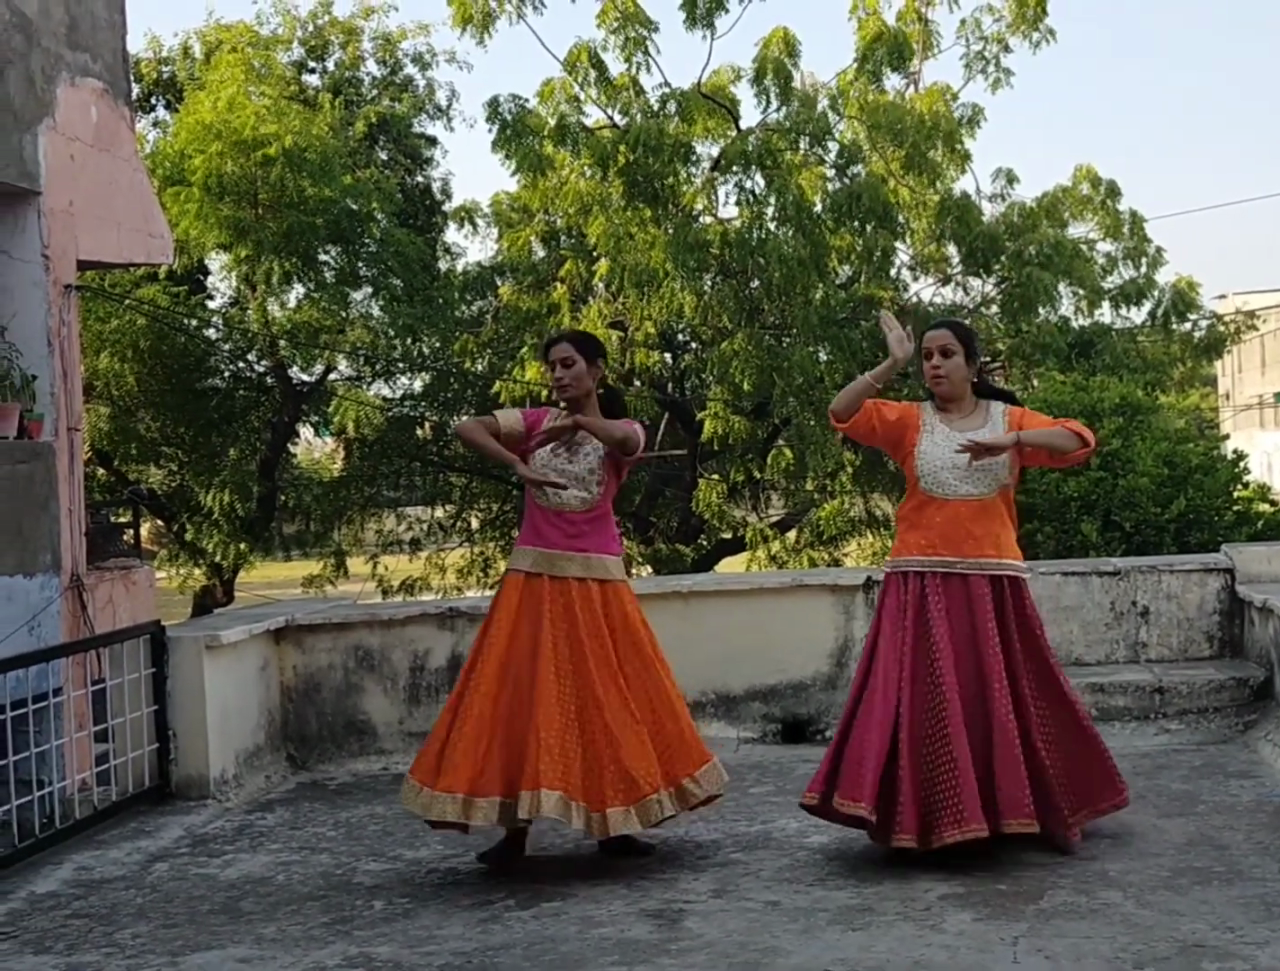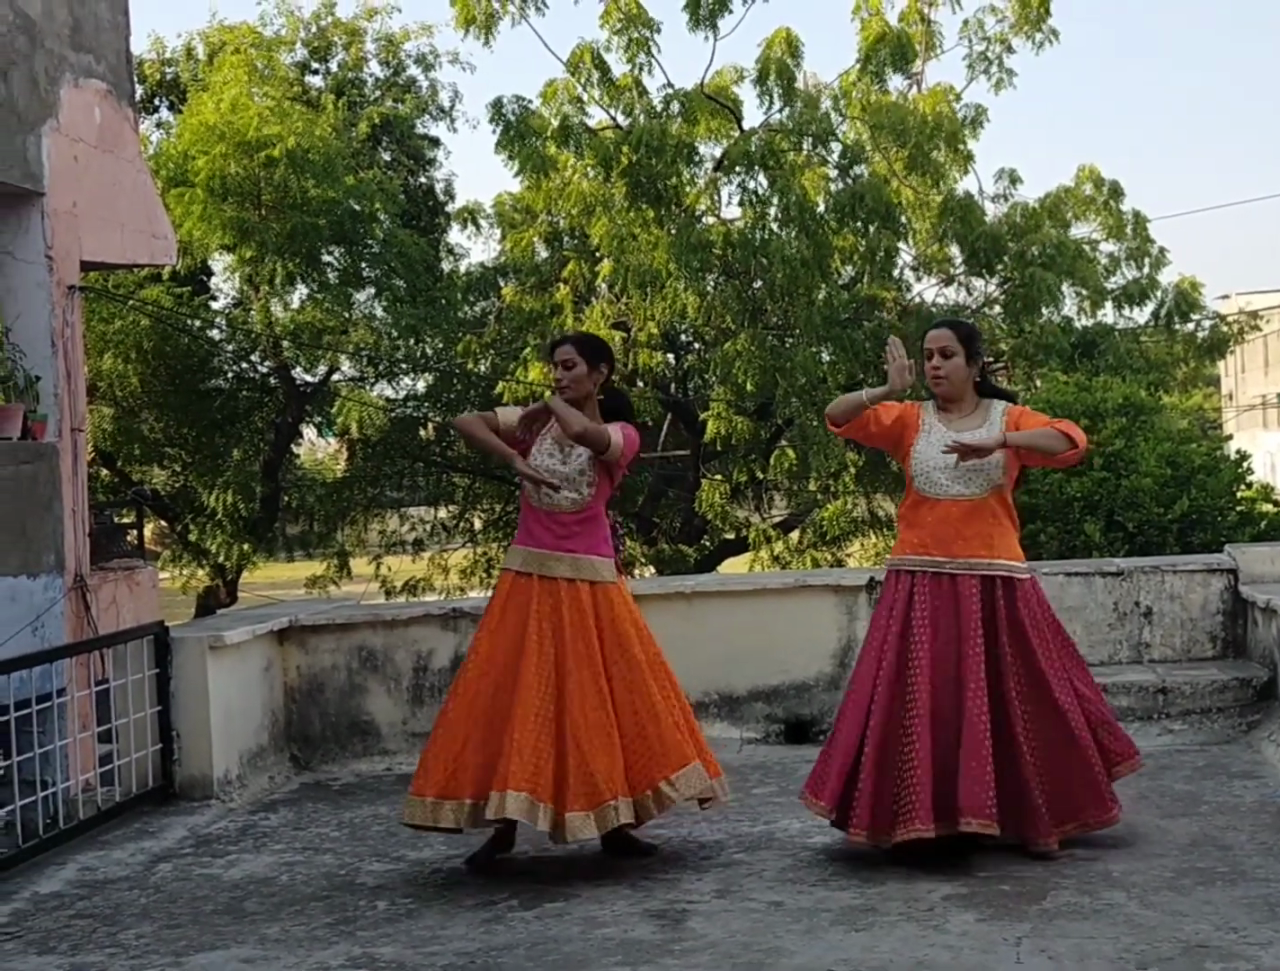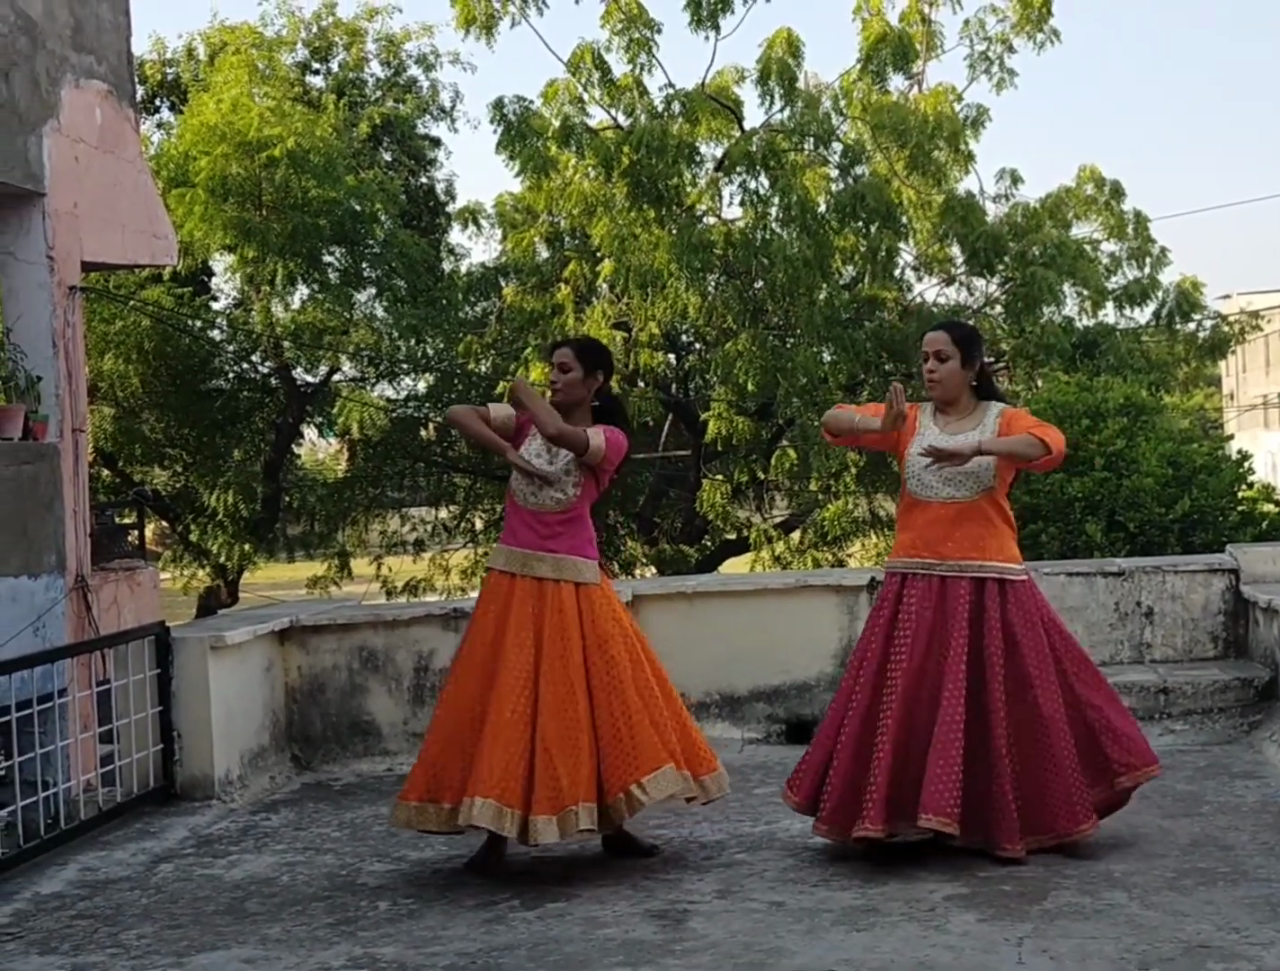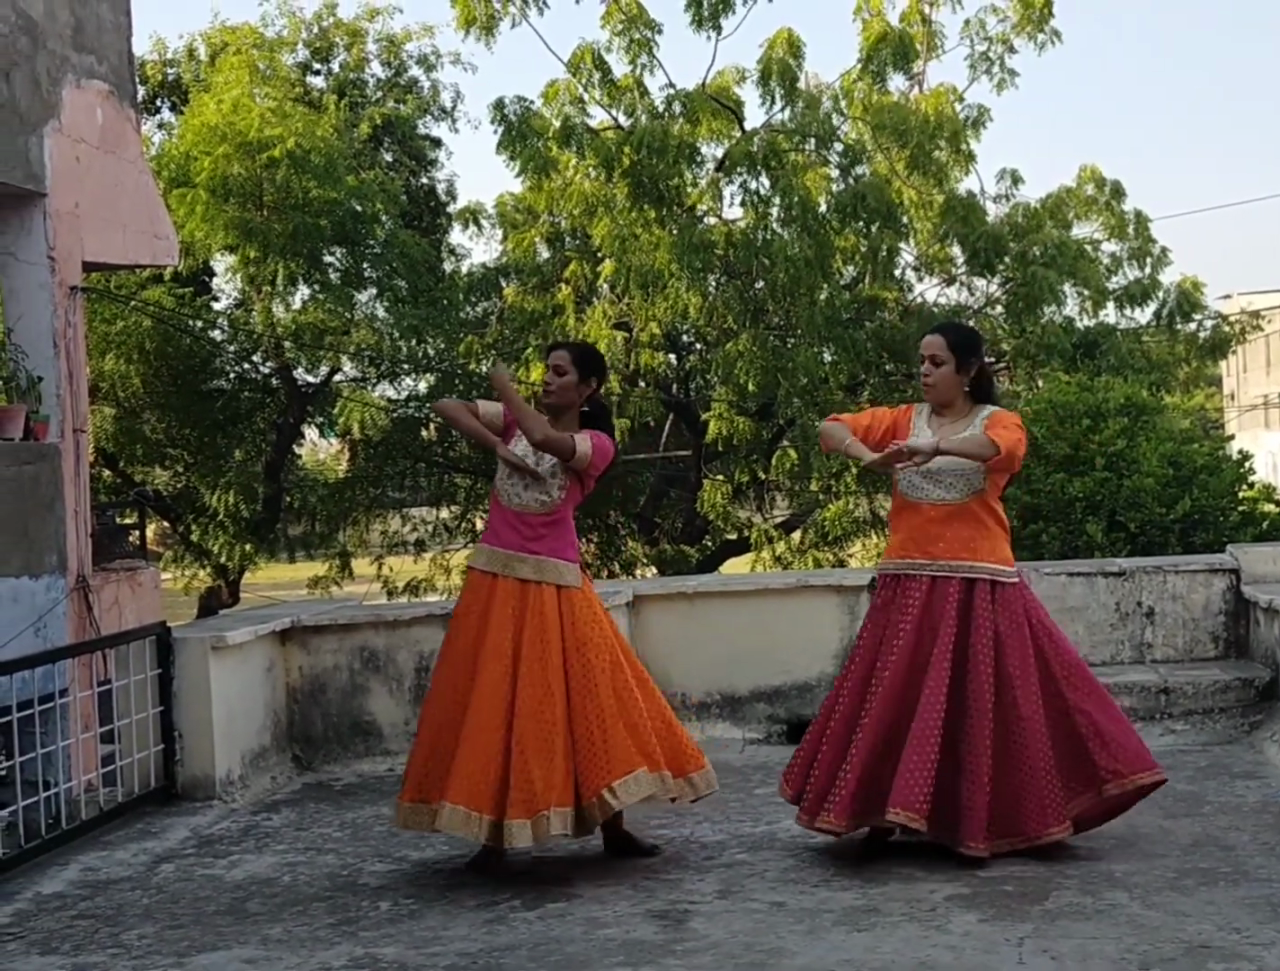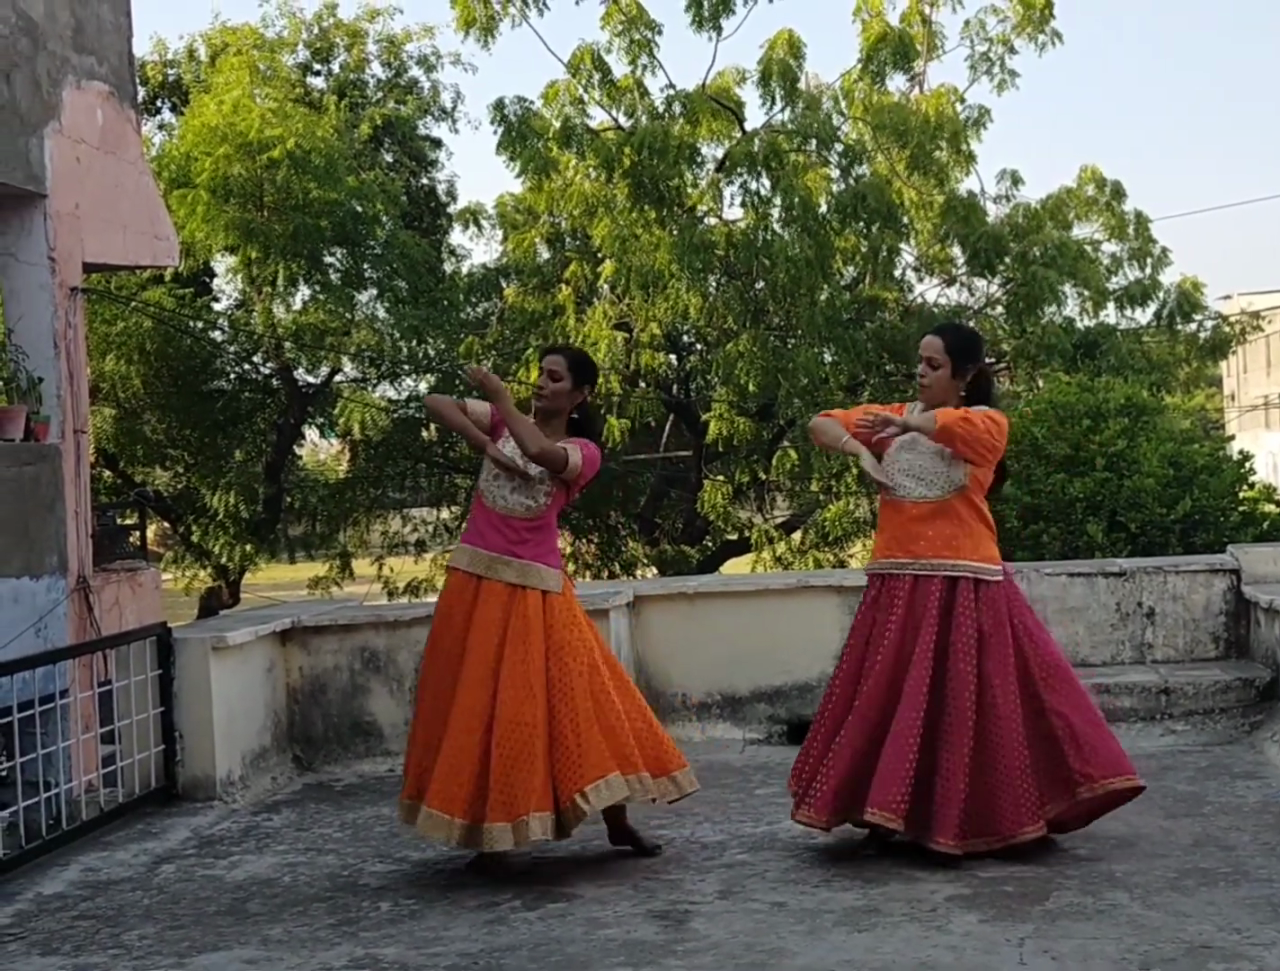
dt=0.1s
person 1, frame 1
left shoulder: (1009, 418)
right shoulder: (907, 422)
left elbow: (1079, 441)
right elbow: (841, 413)
left wrist: (1013, 441)
right wrist: (893, 363)
left hip: (994, 583)
right hip: (921, 583)
left knee: (1010, 697)
right knee: (914, 695)
left ankle: (1034, 807)
right ankle: (902, 814)
person 1, frame 2
left shoulder: (1010, 418)
right shoulder: (911, 419)
left elbow: (1072, 442)
right elbow: (839, 416)
left wrist: (994, 445)
right wrist: (889, 390)
left hip: (994, 580)
right hip: (921, 581)
left knee: (1017, 697)
right knee: (908, 697)
left ankle: (1037, 814)
right ankle: (897, 812)
person 1, frame 3
left shoulder: (1004, 420)
right shoulder: (909, 421)
left elbow: (1050, 446)
right elbow: (832, 423)
left wrist: (973, 450)
right wrist: (882, 425)
left hip: (988, 583)
right hip: (917, 583)
left knee: (1009, 700)
right knee: (898, 696)
left ankle: (1018, 819)
right ankle: (890, 813)
person 1, frame 4
left shoulder: (997, 421)
right shoulder: (903, 419)
left elbow: (1005, 449)
right elbow: (830, 429)
left wrist: (930, 448)
right wrist: (867, 453)
left hip: (980, 583)
right hip: (909, 583)
left knee: (1001, 701)
right knee: (890, 697)
left ankle: (1013, 816)
right ankle: (886, 812)
person 1, frame 5
left shoulder: (985, 422)
right shoulder: (895, 414)
left elbow: (952, 426)
right elbow: (821, 424)
left wrist: (901, 425)
right wrist: (863, 451)
left hip: (965, 582)
right hip: (897, 582)
left knee: (982, 700)
right knee: (882, 696)
right ankle: (885, 812)
person 2, frame 1
left shoulder: (618, 431)
right shoulder: (536, 421)
left elbow: (632, 441)
right elbow: (466, 428)
left wrist: (576, 422)
right wrist: (519, 467)
left hip: (596, 581)
right hip: (533, 578)
left knee: (610, 698)
right knee: (514, 697)
left ankle: (613, 825)
right ankle: (512, 828)
person 2, frame 2
left shoulder: (621, 436)
right shoulder: (537, 420)
left elbow: (585, 435)
right elbow: (465, 421)
left wrist: (554, 407)
right wrist: (516, 459)
left hip: (589, 582)
right hip: (527, 578)
left knee: (612, 696)
right knee: (512, 699)
left ankle: (614, 825)
right ankle: (503, 827)
person 2, frame 3
left shoulder: (609, 440)
right shoulder: (526, 422)
left elbow: (562, 435)
right elbow: (457, 414)
left wrist: (528, 397)
right wrist: (510, 453)
left hip: (572, 583)
right hip: (511, 578)
left knee: (600, 697)
right knee: (499, 700)
left ankle: (613, 825)
right ankle: (498, 827)
person 2, frame 4
left shoulder: (596, 445)
right shoulder: (514, 421)
left elbow: (547, 442)
right elbow: (446, 407)
left wrist: (510, 393)
right wrist: (498, 449)
left hip: (553, 584)
right hip: (493, 576)
left knee: (595, 693)
right knee: (486, 702)
left ankle: (612, 828)
right ankle: (491, 829)
person 2, frame 5
left shoulder: (584, 453)
right shoulder: (502, 423)
left elbow: (541, 452)
right elbow: (435, 402)
left wrist: (498, 393)
right wrist: (490, 448)
left hip: (535, 588)
right hip: (474, 579)
left knee: (575, 695)
right knee: (476, 703)
left ankle: (616, 820)
right ankle: (488, 827)
